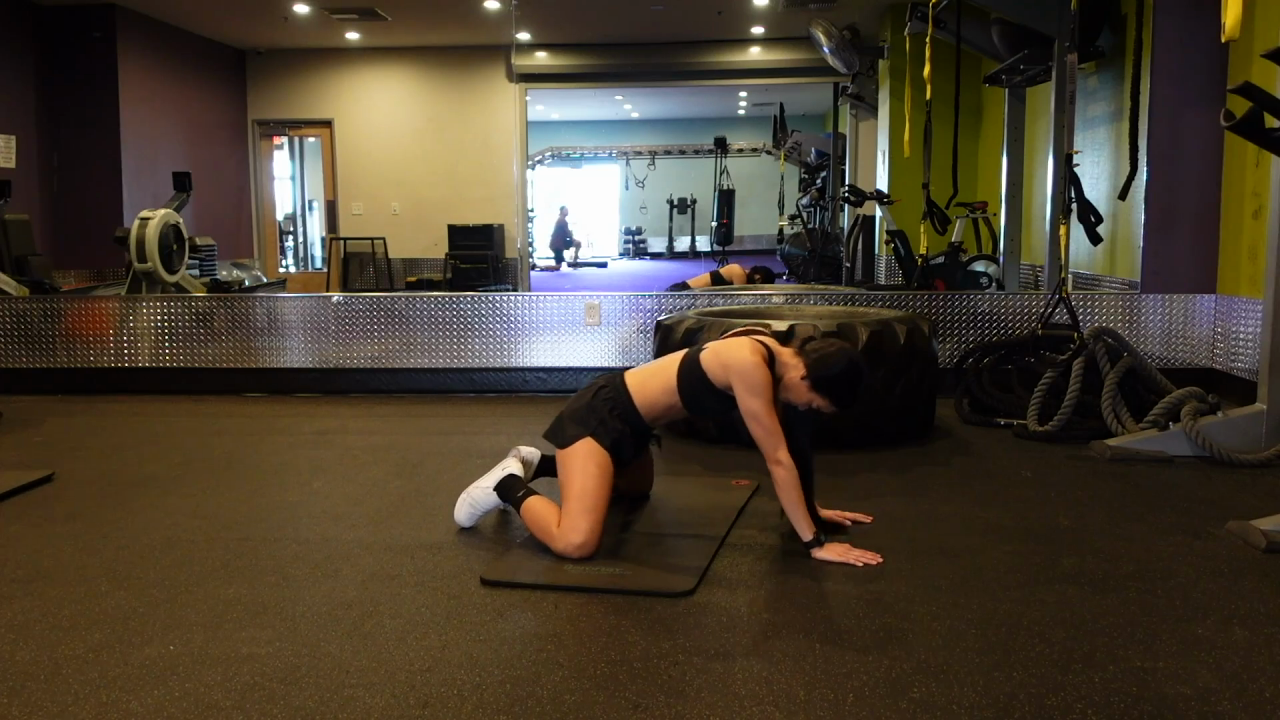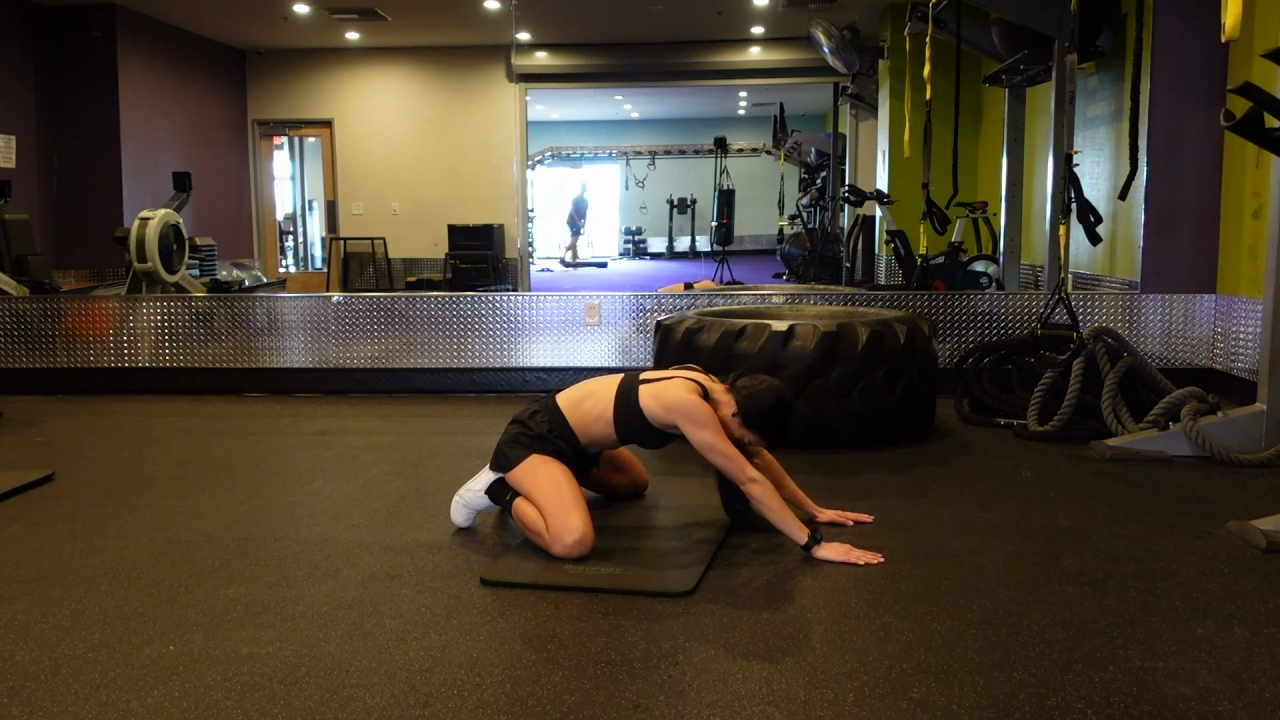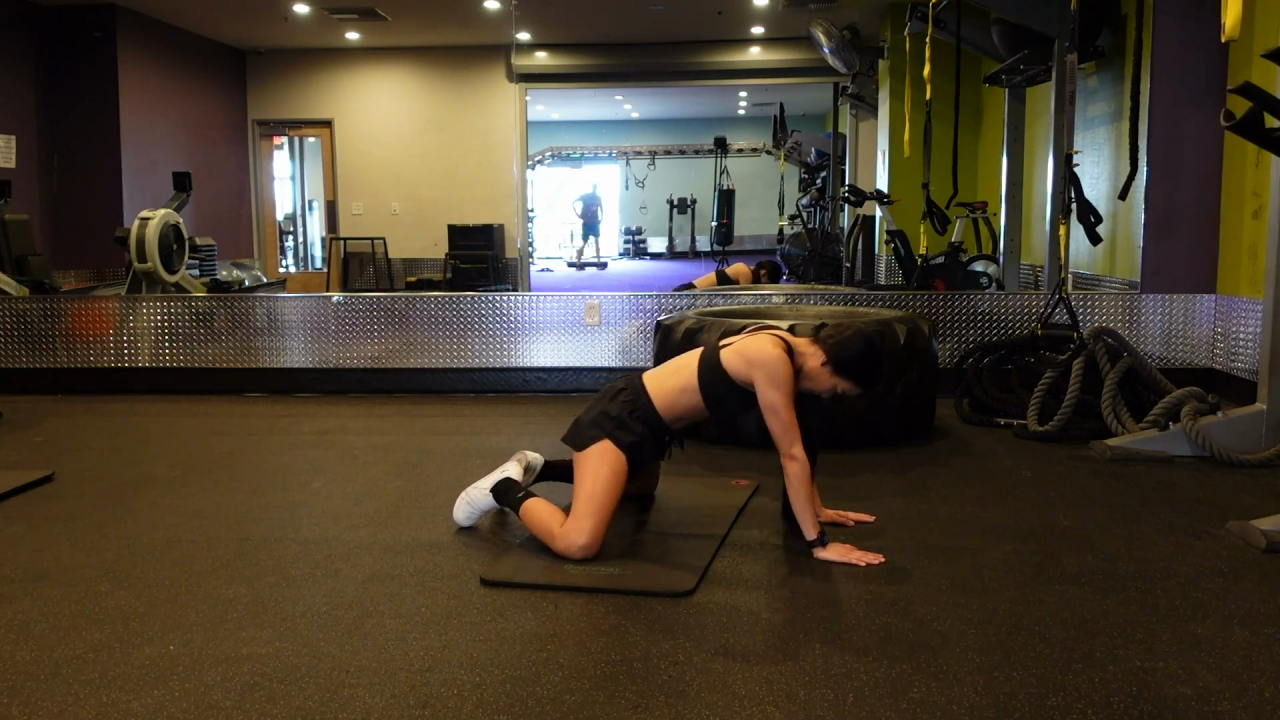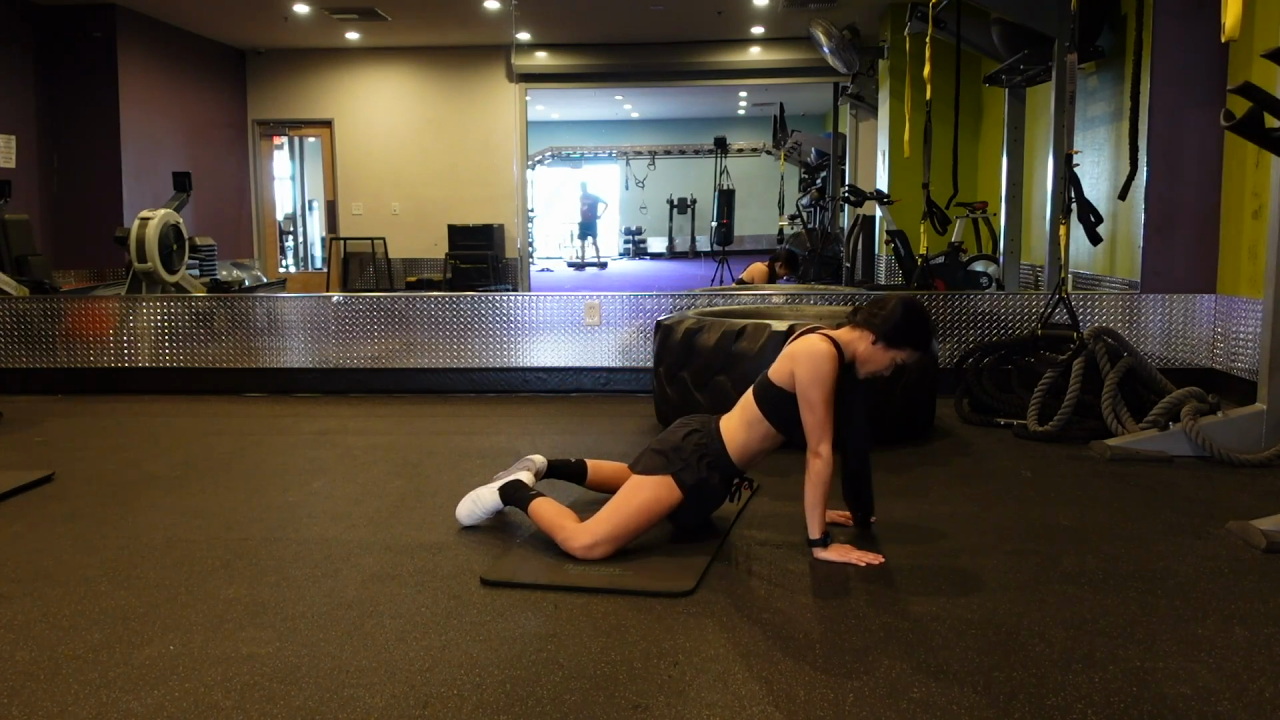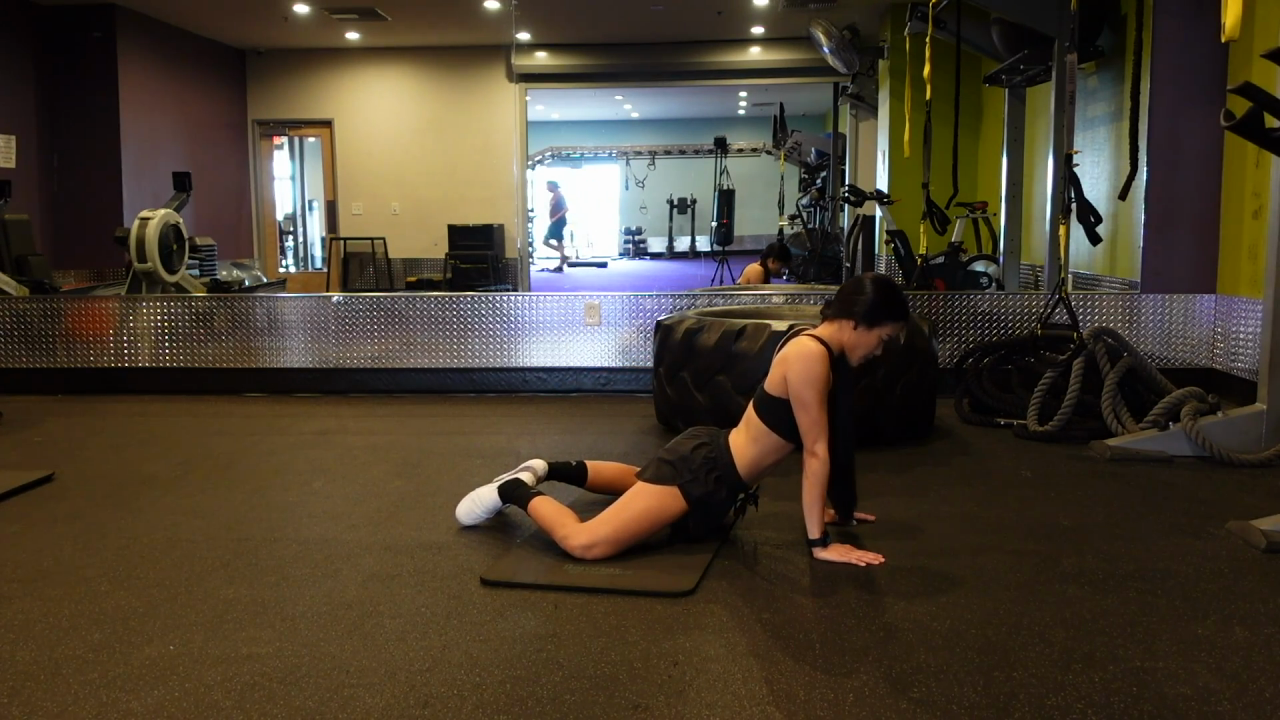
dt=1s
person 1, frame 1
left shoulder: (780, 360)
right shoulder: (750, 365)
left elbow: (786, 446)
right elbow: (778, 459)
left wrist: (814, 510)
right wrist: (815, 542)
left hip: (629, 419)
right hip: (600, 417)
left knee: (636, 489)
right knee: (575, 544)
left ankle: (537, 463)
right ankle: (509, 486)
person 1, frame 2
left shoulder: (713, 390)
right shoulder: (689, 405)
left elbow: (761, 458)
right elbow: (750, 480)
left wrist: (814, 510)
right wrist: (813, 544)
left hip: (572, 437)
right hip: (536, 437)
left knee: (635, 485)
right knee: (573, 542)
left ankle: (531, 481)
right ankle: (501, 489)
person 1, frame 3
left shoulder: (786, 350)
right shoulder: (773, 360)
left elbow: (800, 443)
right elbow: (792, 456)
left wrist: (818, 510)
right wrist: (817, 541)
left hip: (646, 422)
right hip: (622, 419)
left knee: (642, 489)
right knee: (578, 545)
left ankle: (540, 467)
right ankle: (507, 488)
person 1, frame 4
left shoulder: (831, 348)
right shoulder: (819, 353)
left elbow: (820, 447)
right elbow: (819, 453)
left wrist: (820, 509)
right wrist: (819, 542)
left hip: (706, 453)
right hip: (695, 456)
left knee: (635, 484)
right knee: (587, 544)
left ankle: (545, 469)
right ankle: (516, 491)
person 1, frame 5
left shoulder: (818, 346)
right shoulder: (810, 354)
left elbow: (813, 446)
right elbow: (816, 452)
left wrist: (821, 508)
right wrist: (819, 542)
left hip: (712, 459)
right hip: (702, 468)
left knee: (638, 482)
right knee: (584, 544)
left ankle: (547, 471)
right ankle: (515, 489)
